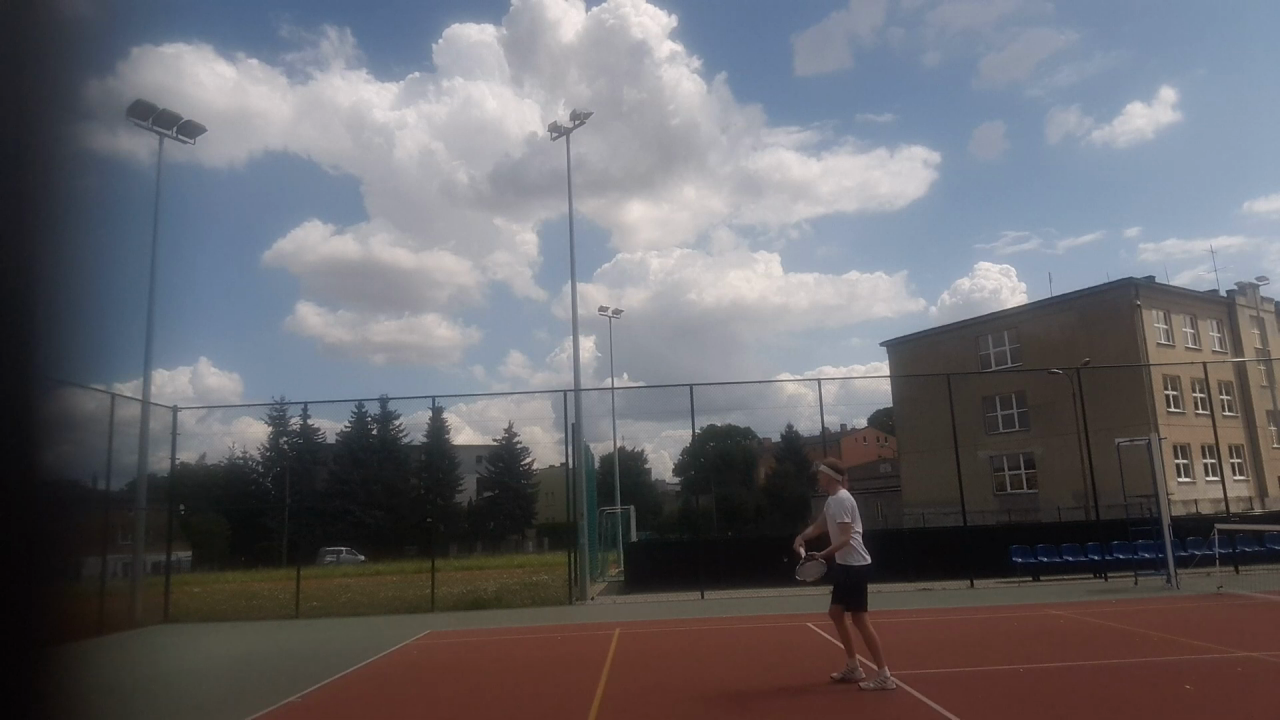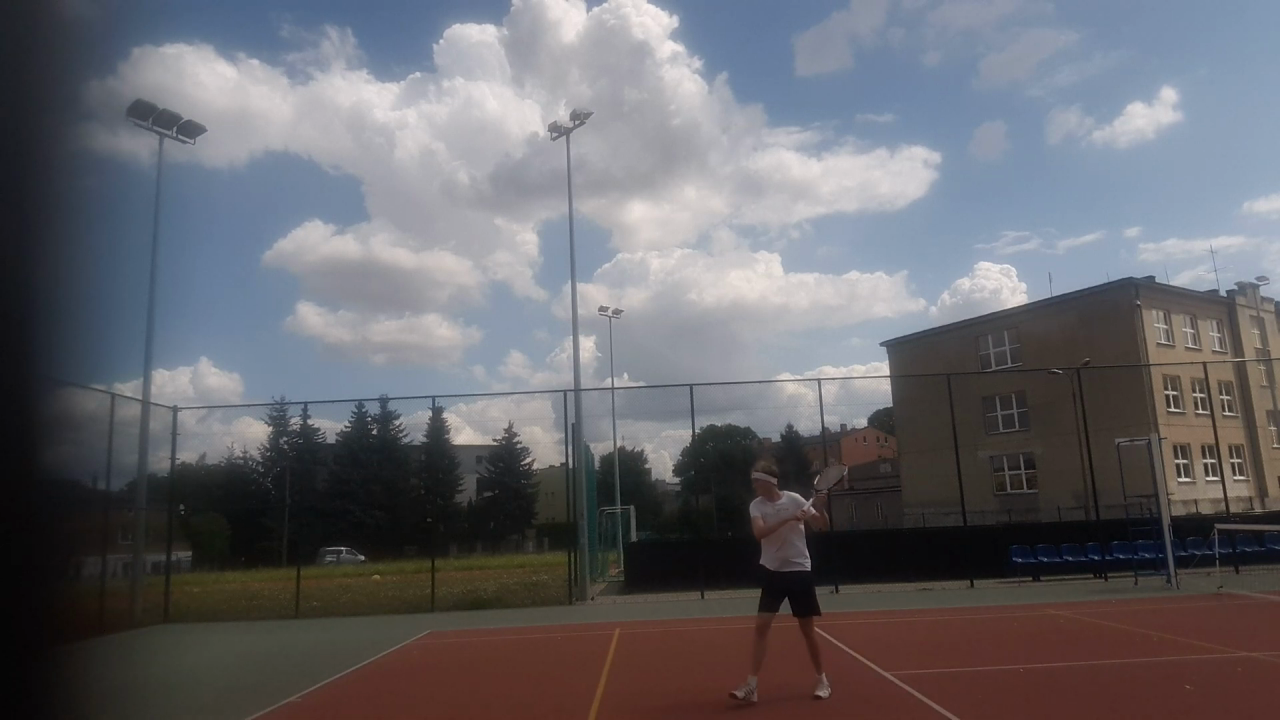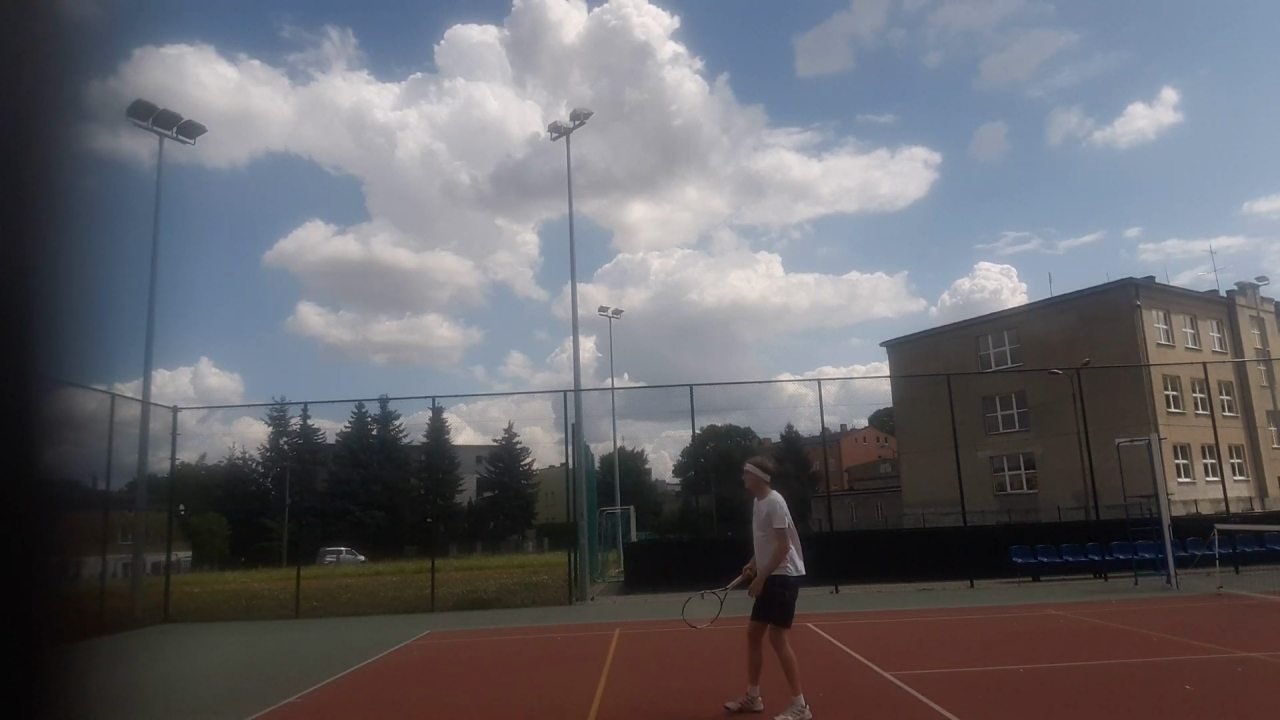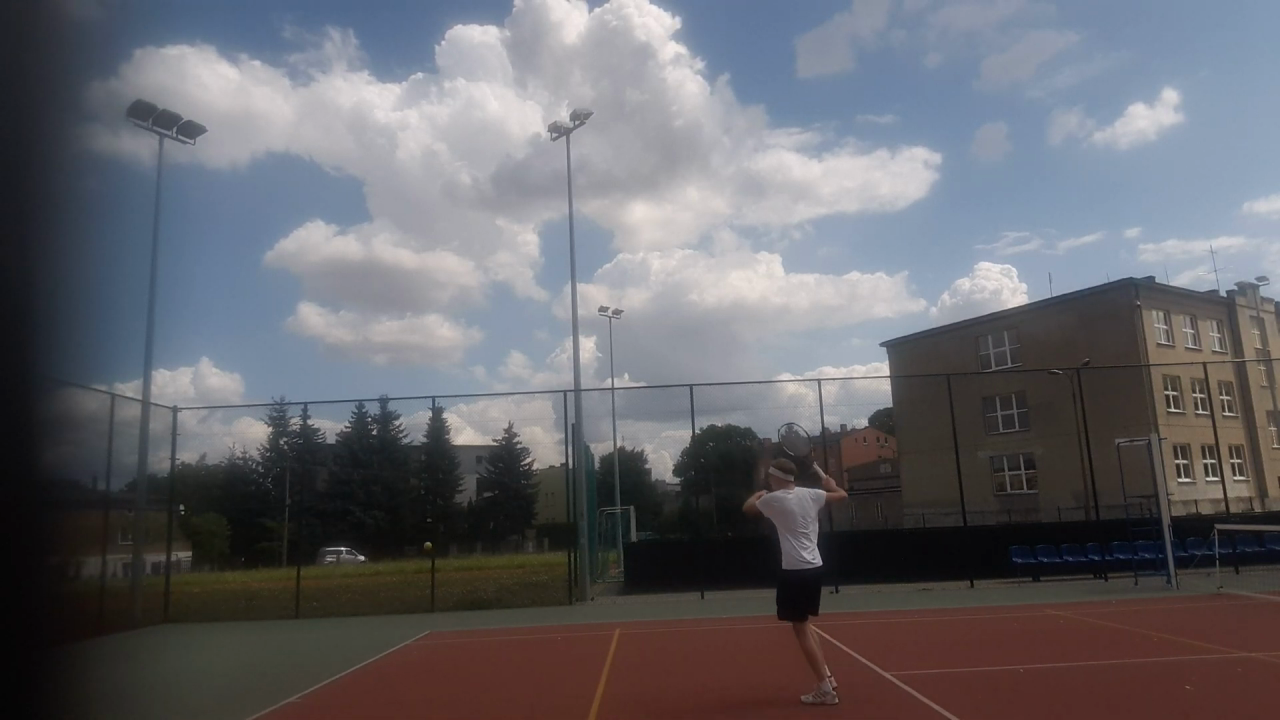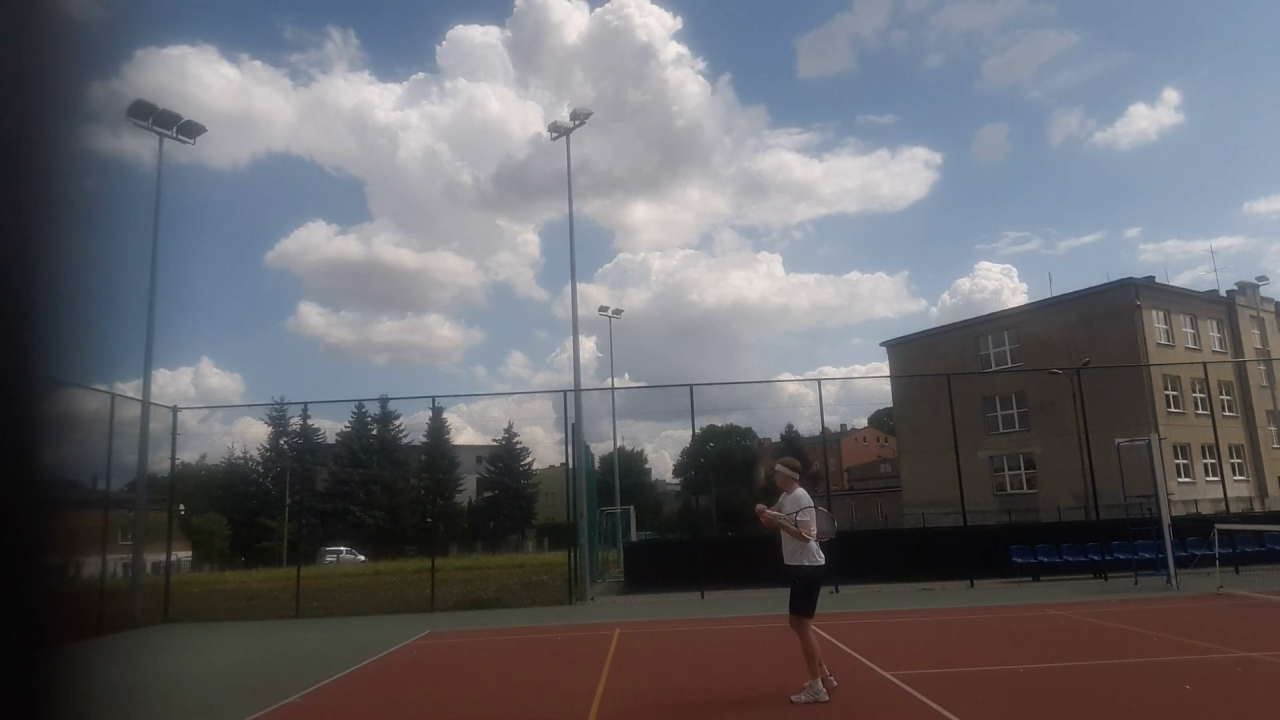
dt=1s
person 1, frame 1
left shoulder: (840, 500)
right shoulder: (833, 499)
left elbow: (845, 538)
right elbow: (819, 526)
left wrist: (823, 555)
right wrist: (801, 537)
left hip: (854, 566)
right hip: (846, 565)
left knee: (860, 620)
right knee: (836, 613)
left ankle: (884, 675)
right ankle: (853, 667)
person 1, frame 2
left shoulder: (794, 500)
right shoulder: (756, 505)
left elbow: (822, 526)
right elbow: (759, 533)
left wrist: (821, 508)
right wrist: (788, 518)
left hip: (799, 571)
right hip: (772, 572)
left knee: (807, 629)
right knee: (761, 626)
left ankle: (822, 679)
right ankle: (751, 685)
person 1, frame 3
left shoulder: (775, 502)
right shoulder: (758, 501)
left elbow: (783, 545)
left wrist: (761, 577)
right wrist: (754, 564)
left hip: (784, 578)
right hip: (768, 577)
left knee: (778, 638)
right knee: (754, 633)
right ankle: (751, 696)
person 1, frame 4
left shoulder: (773, 499)
right shoulder: (811, 495)
left elbow: (748, 508)
right elbow: (841, 494)
left wrist: (760, 493)
right wrist: (826, 478)
left hip: (794, 571)
right hip: (814, 568)
left knee: (800, 631)
right knee: (804, 625)
left ankle: (825, 689)
right ankle: (825, 676)
person 1, frame 5
left shoulder: (799, 497)
right shoulder: (786, 497)
left elbow: (805, 535)
right elbow: (768, 521)
left wrist: (780, 524)
right wrist: (763, 512)
left hip: (808, 566)
right hip: (801, 566)
left knee: (802, 624)
right knee: (798, 623)
left ankle: (816, 688)
right ankle: (823, 675)
